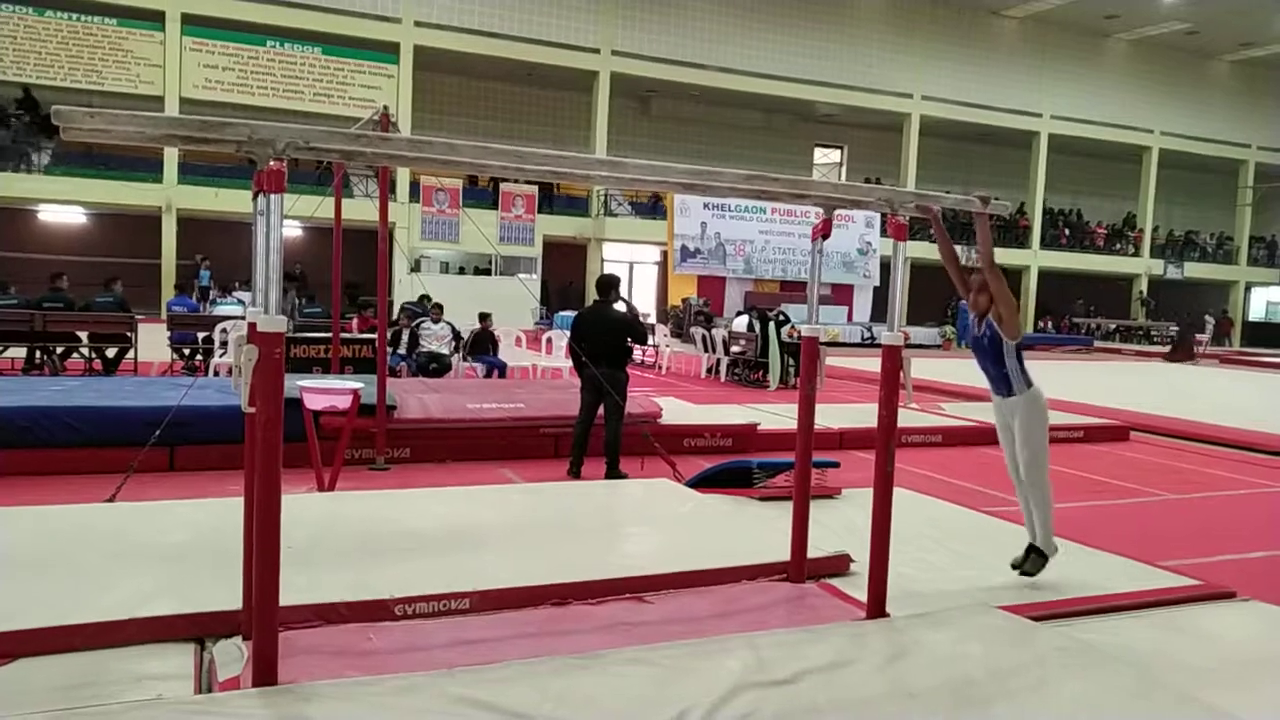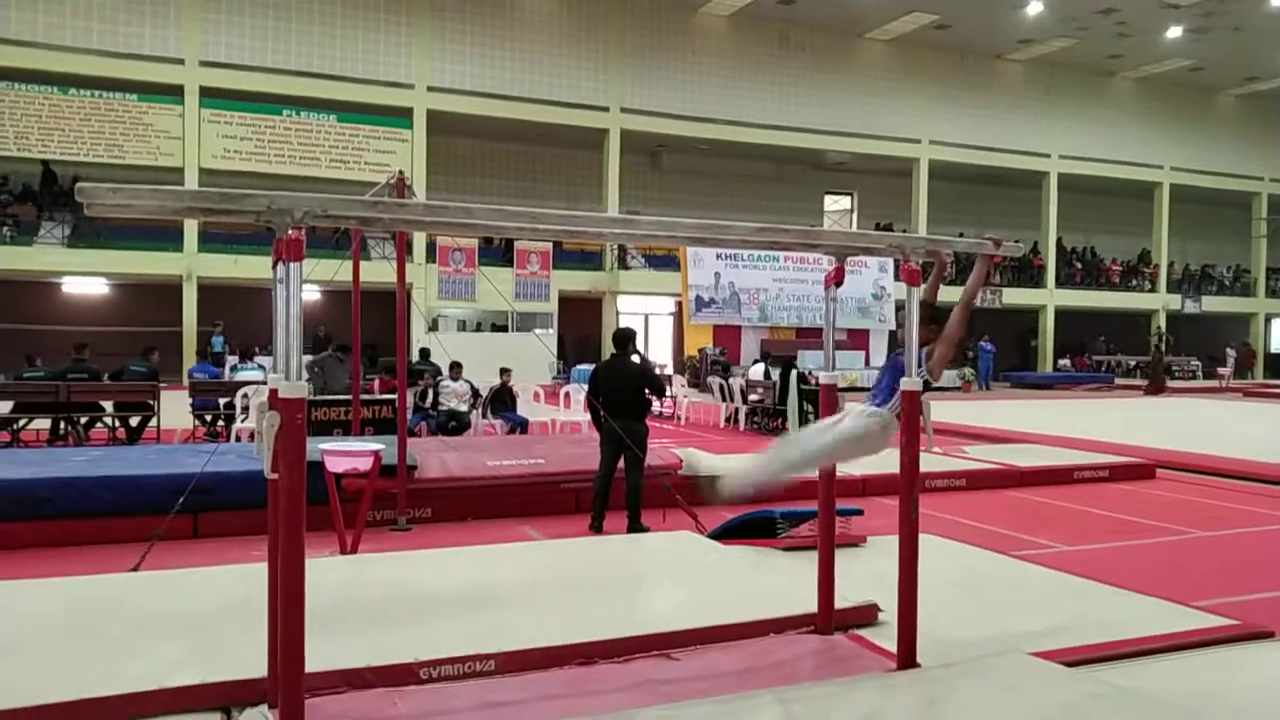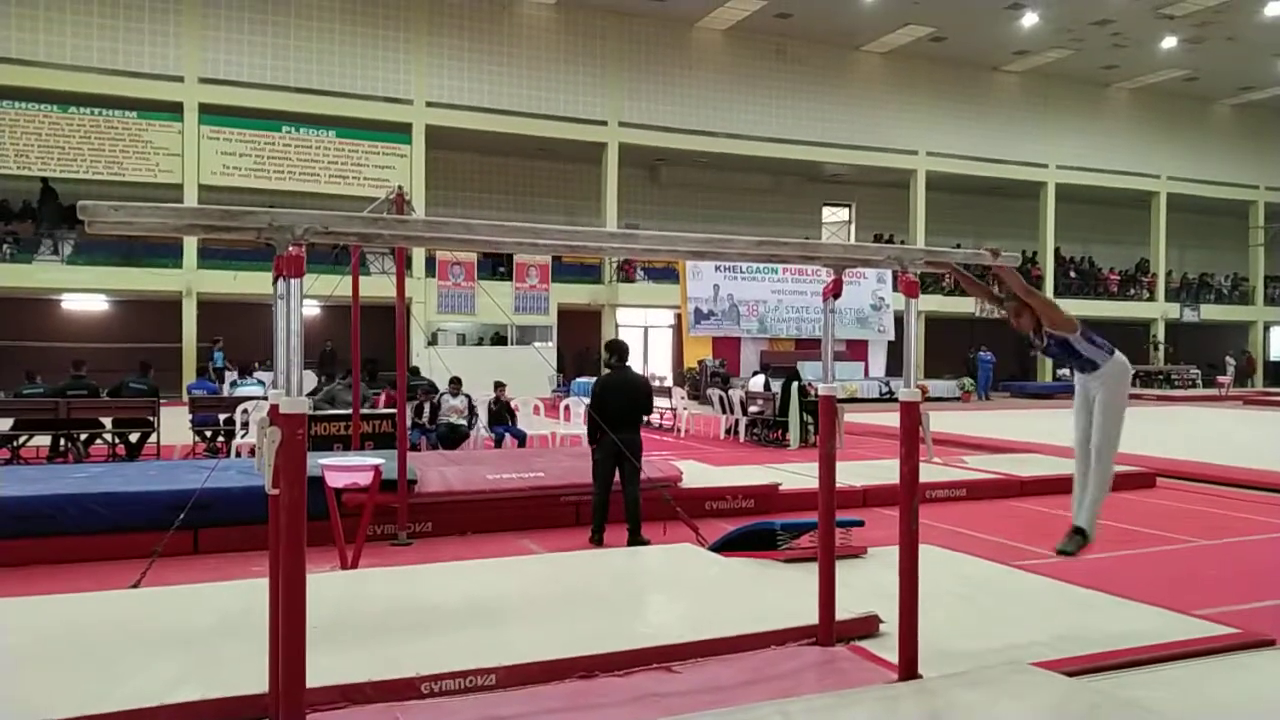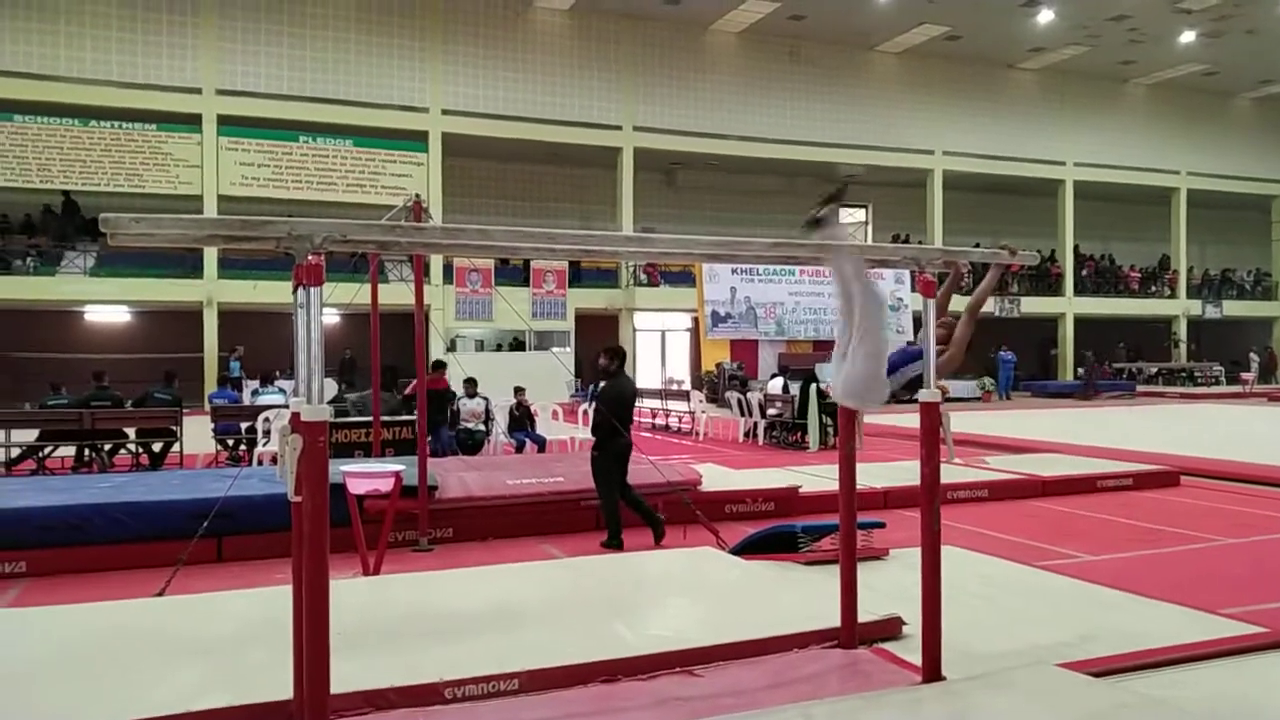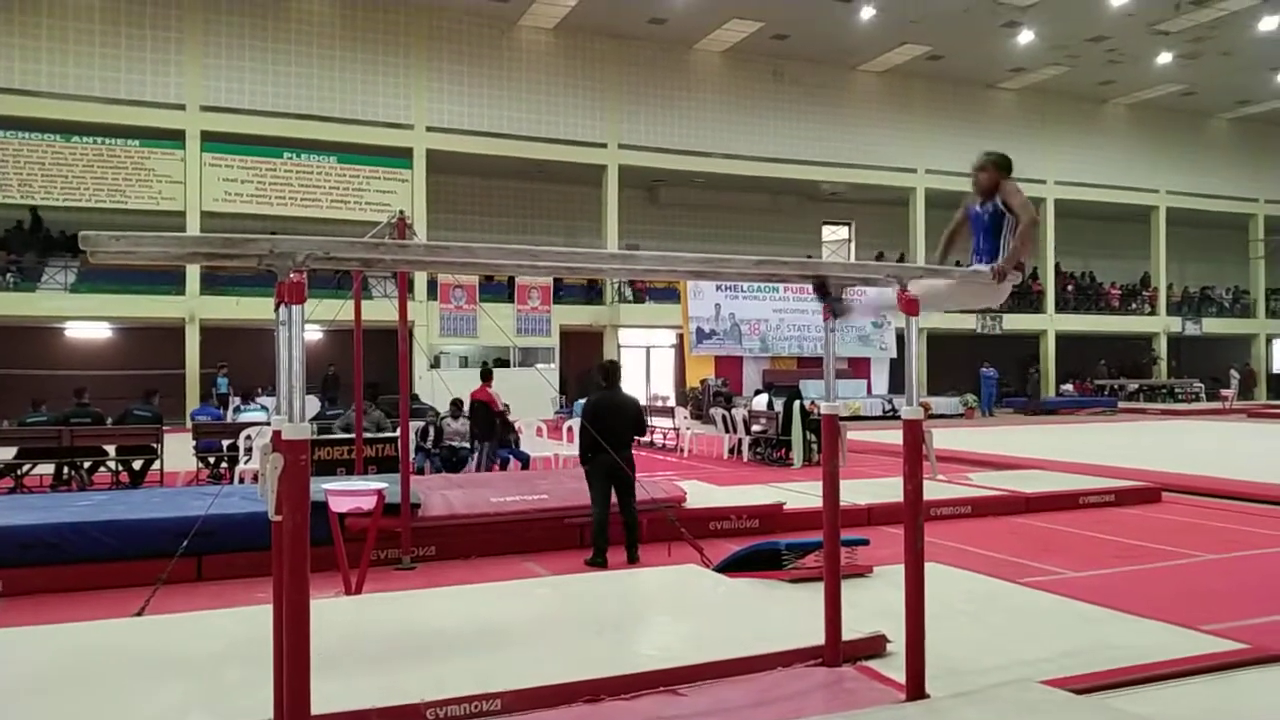
dt=1s
person 1, frame 1
left shoulder: (1005, 315)
right shoulder: (975, 314)
left elbow: (989, 266)
right elbow: (952, 265)
left wrist: (982, 218)
right wrist: (936, 223)
left hip: (1026, 403)
right hip: (1001, 404)
left knee: (1033, 475)
right knee: (1018, 476)
left ankle: (1043, 544)
right ankle: (1037, 542)
person 1, frame 2
left shoulder: (935, 357)
right shoulder: (904, 351)
left elbow: (964, 305)
right elbow: (926, 306)
left wrist: (983, 264)
right wrist: (938, 269)
left hip: (877, 425)
right hip: (859, 413)
left knee: (805, 454)
right knee: (794, 446)
left ankle: (725, 483)
right ankle: (720, 475)
person 1, frame 3
left shoulder: (1054, 320)
right shoulder: (1031, 327)
left elbow: (1025, 291)
right elbow: (988, 295)
left wrist: (999, 265)
right wrist: (953, 270)
left hip: (1110, 373)
right hip: (1085, 377)
left knee: (1101, 452)
right knee: (1083, 452)
left ankle: (1084, 527)
right ankle: (1079, 523)
person 1, frame 4
left shoulder: (947, 359)
right shoulder: (921, 349)
left elbow: (973, 308)
right elbow: (938, 306)
left wrist: (997, 268)
right wrist: (953, 276)
left hip: (865, 386)
right hip: (845, 383)
left knee: (871, 306)
person 1, frame 5
left shoulder: (1008, 190)
right shoulder: (974, 202)
left elbow: (1031, 219)
right elbow: (951, 231)
left wrist: (1008, 262)
right wrist: (937, 265)
left hip: (996, 279)
right hip: (978, 275)
person 2, frame 1
left shoulder: (583, 315)
right shoulder: (621, 318)
left elbow: (574, 347)
right elbow: (642, 339)
left wrist: (582, 372)
right wrist: (635, 316)
left hip: (591, 372)
right hip: (614, 374)
left knee: (584, 418)
right knee: (613, 421)
left ankle: (575, 466)
right ankle: (612, 469)
person 2, frame 2
left shoulder: (600, 369)
right shoulder: (639, 369)
left elbow: (592, 400)
right elbow: (661, 391)
left wrist: (600, 426)
left hip: (610, 426)
right hip: (634, 427)
left knee: (604, 472)
right knee: (634, 475)
left ankle: (596, 520)
right ankle: (634, 523)
person 2, frame 3
left shoulder: (603, 382)
right shoulder: (641, 381)
left elbow: (593, 414)
right elbow: (648, 410)
left wrist: (592, 440)
left hip: (607, 440)
right hip: (632, 439)
left knee: (601, 487)
right knee: (631, 488)
left ankle: (597, 534)
right ankle: (634, 535)
person 2, frame 4
left shoulder: (612, 388)
right shoulder: (627, 383)
left elbow: (605, 421)
left wrist: (597, 446)
left hip: (609, 444)
right hip: (623, 440)
left knee: (608, 491)
right knee: (621, 486)
left ankle: (614, 538)
right ankle: (653, 519)
person 2, frame 5
left shoulder: (593, 401)
right shoulder: (632, 402)
left elbow: (585, 434)
right elbow: (642, 431)
left wrist: (584, 459)
left hip: (599, 459)
right hip: (624, 458)
left knee: (600, 508)
right knee: (628, 506)
left ankle: (599, 555)
right ankle: (632, 552)
